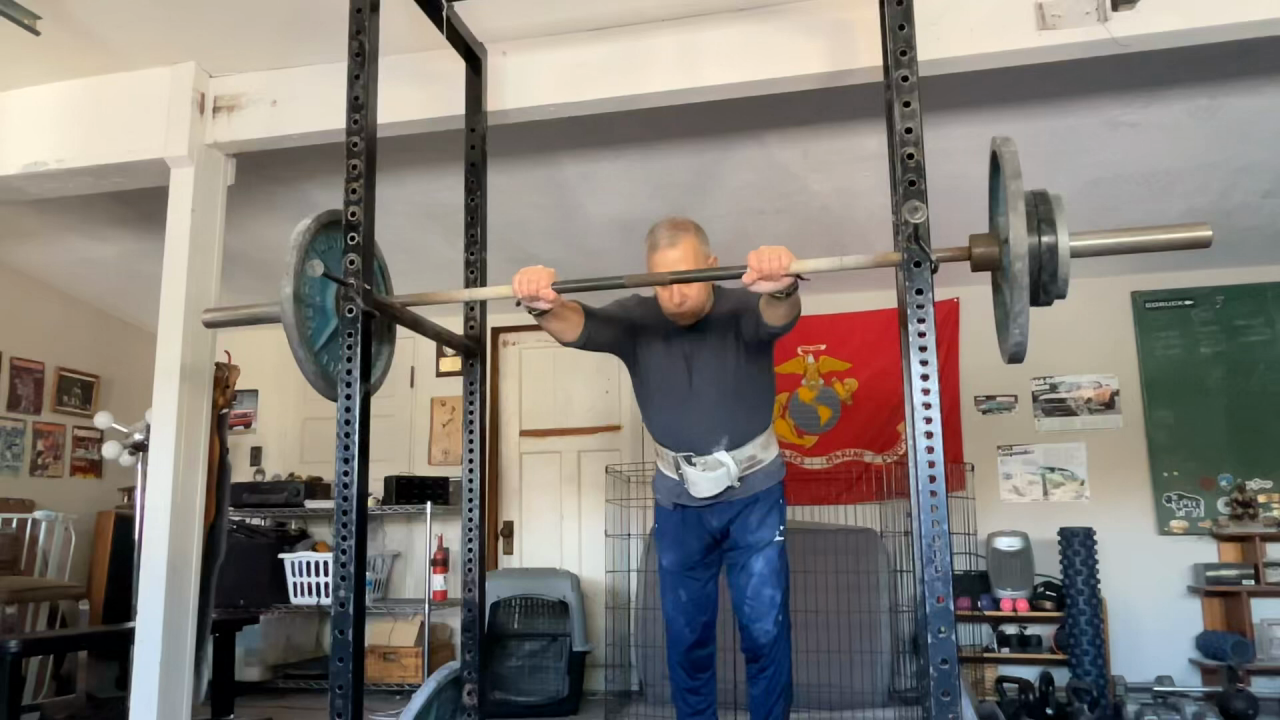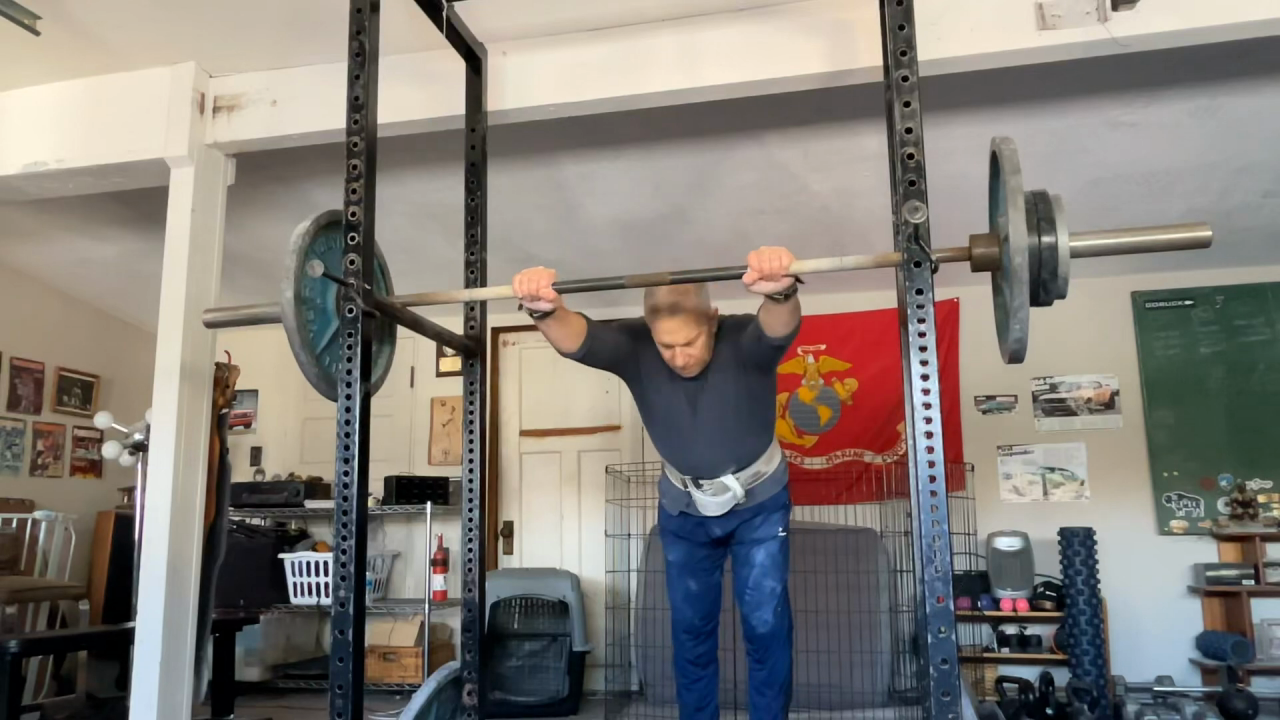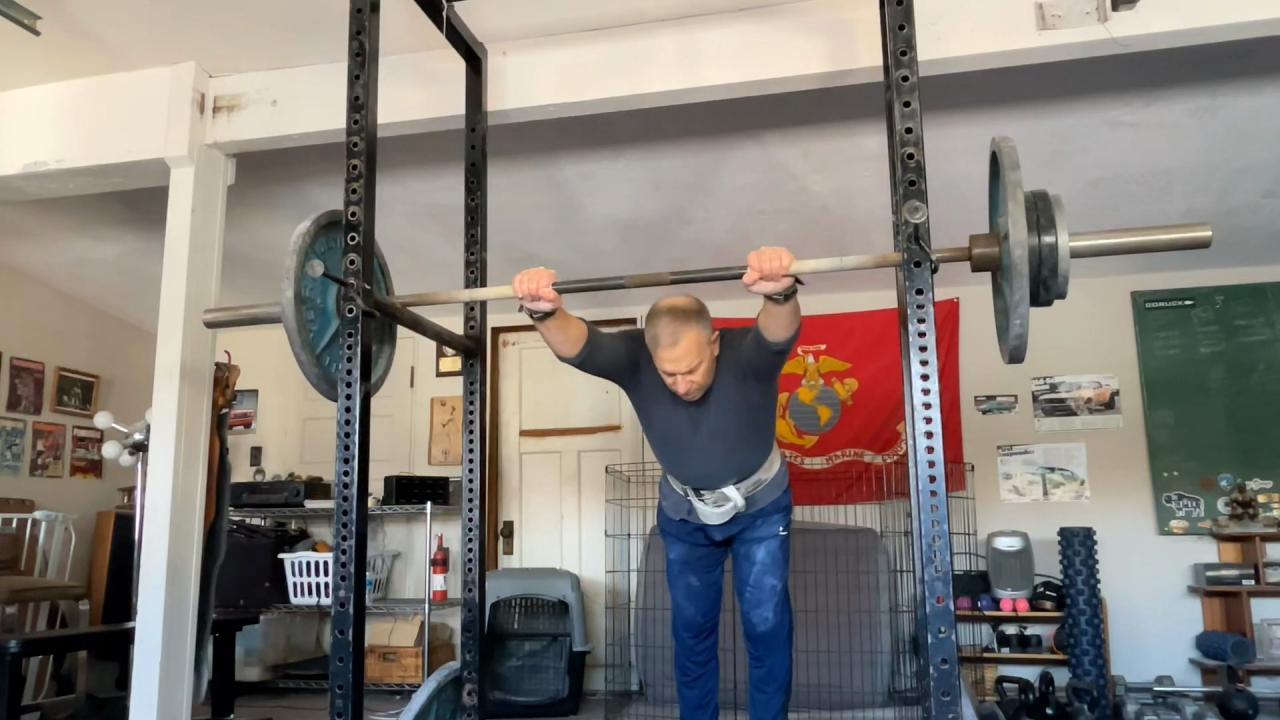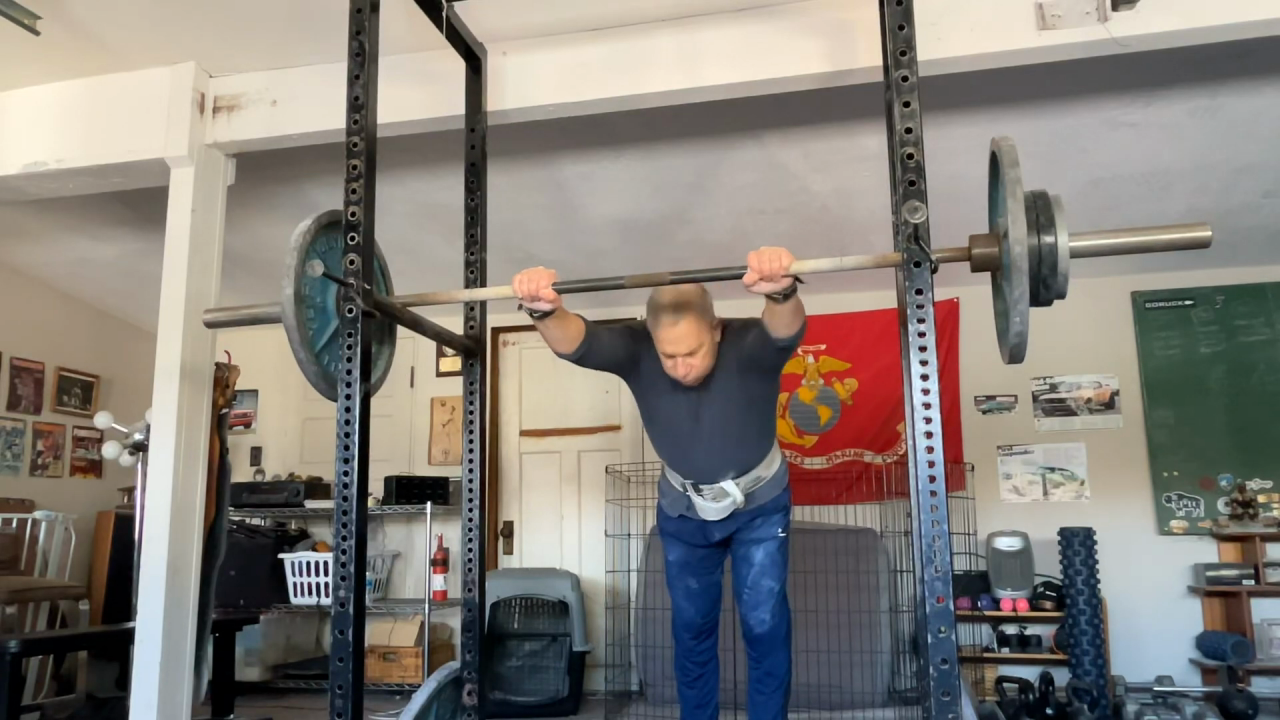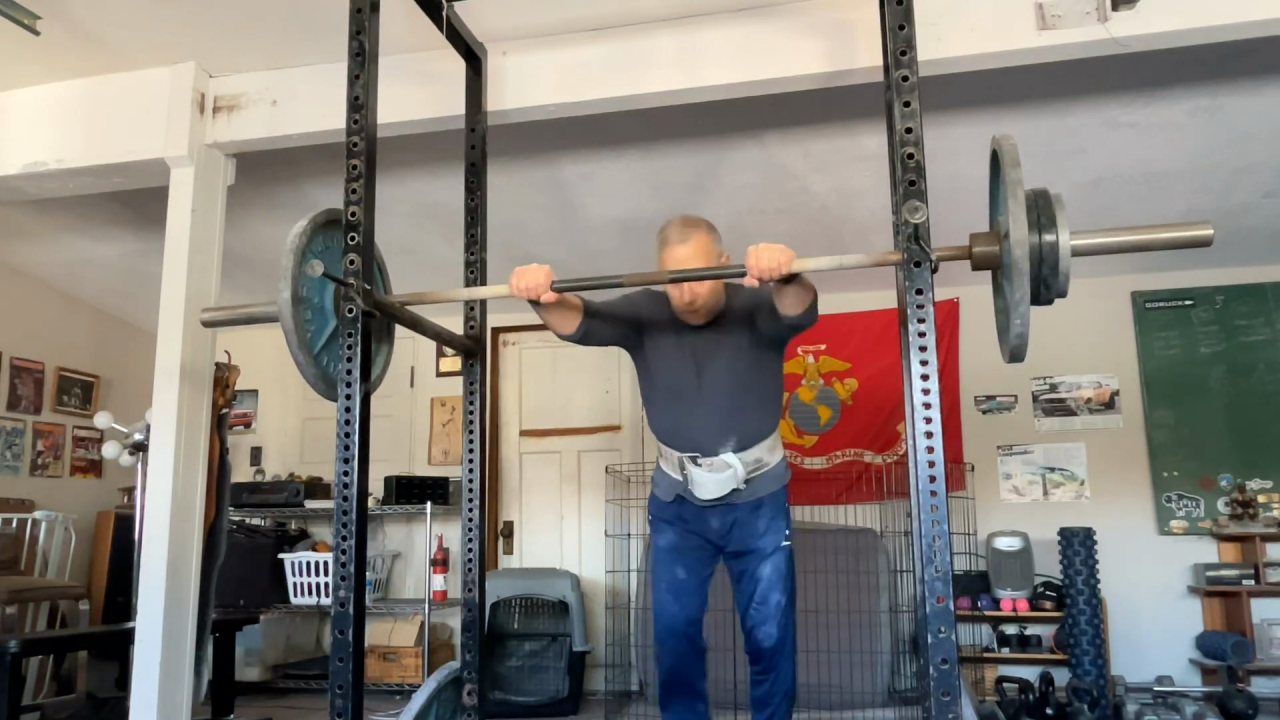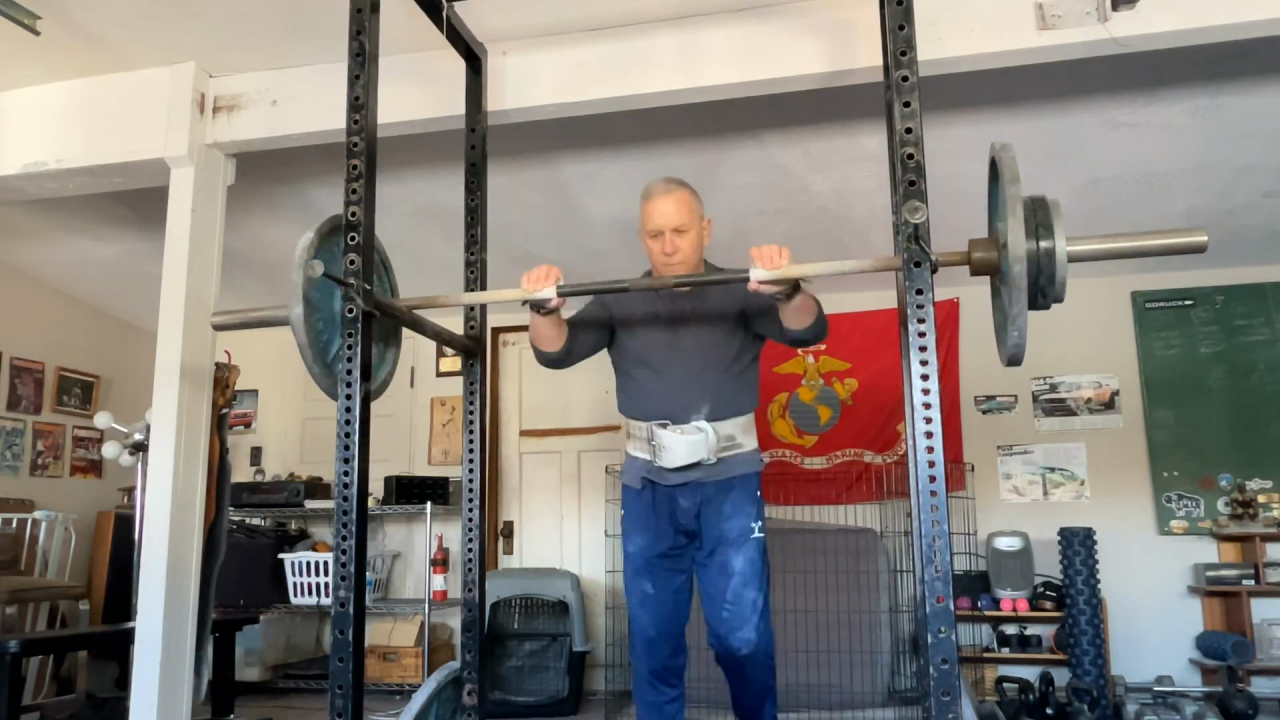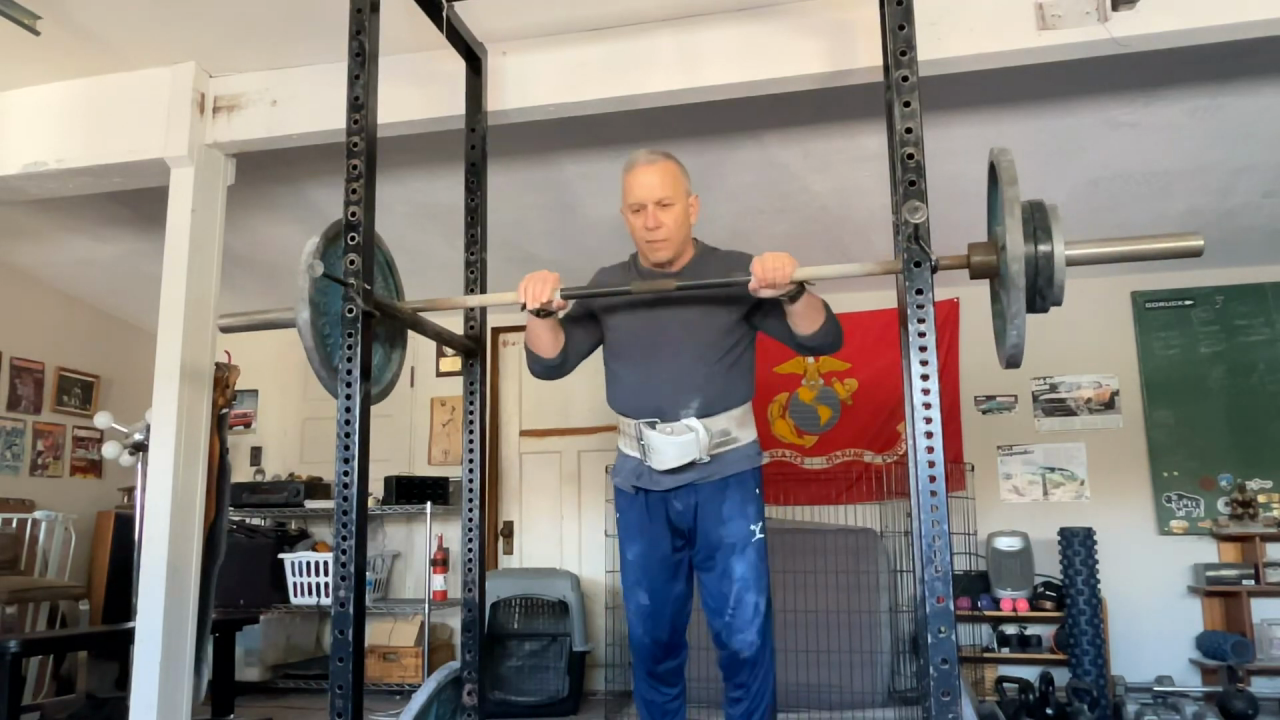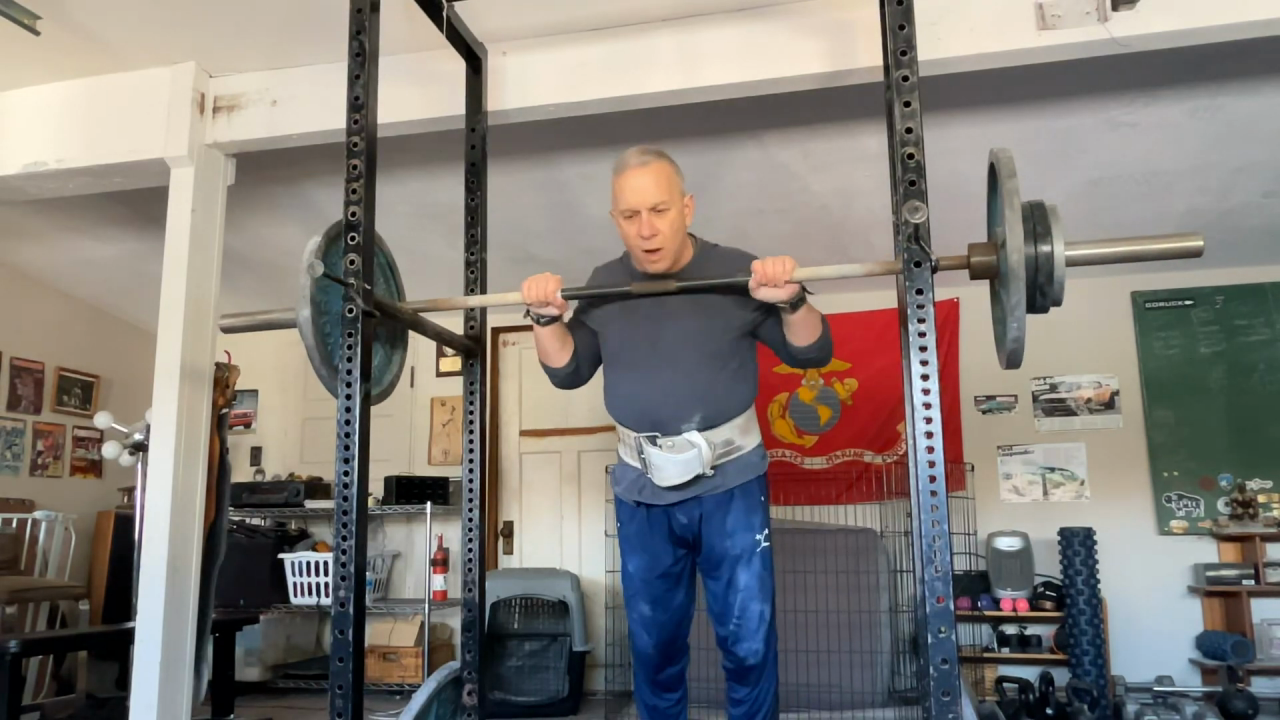
dt=0.4s
person 1, frame 1
left shoulder: (743, 309)
right shoulder: (635, 319)
left elbow: (779, 316)
right elbow: (576, 327)
left wrist: (780, 287)
right wrist: (544, 306)
left hip: (754, 495)
right hip: (678, 501)
left knee: (764, 627)
right knee: (686, 632)
person 1, frame 2
left shoulder: (746, 341)
right shoulder: (634, 346)
left elbow: (781, 326)
right elbow: (576, 339)
left wrist: (780, 291)
right wrist: (545, 309)
left hip: (759, 501)
right hip: (684, 508)
left knee: (765, 621)
right knee: (690, 625)
person 1, frame 3
left shoulder: (749, 355)
right shoulder: (634, 358)
left elbow: (782, 330)
right elbow: (575, 345)
left wrist: (780, 292)
right wrist: (544, 311)
left hip: (760, 506)
right hip: (685, 513)
left knee: (766, 620)
right knee: (692, 625)
person 1, frame 4
left shoulder: (751, 345)
right shoulder: (637, 348)
left elbow: (788, 329)
right elbow: (576, 340)
left wrist: (781, 291)
right wrist: (544, 309)
left hip: (758, 505)
right hip: (683, 510)
left knee: (763, 620)
right knee: (692, 625)
person 1, frame 5
left shoulder: (757, 307)
right shoulder: (643, 313)
left elbow: (799, 312)
right elbow: (580, 322)
left wrist: (784, 278)
right wrist: (544, 299)
left hip: (756, 497)
right hip: (677, 501)
left knee: (768, 632)
right knee: (674, 630)
person 1, frame 6
left shoulder: (740, 294)
right shoulder: (620, 302)
left elbow: (809, 330)
right elbow: (555, 352)
left wrist: (785, 288)
right wrist: (542, 307)
left hip: (727, 479)
right hip: (648, 486)
left knee: (740, 633)
right knee: (653, 635)
person 1, frame 7
left shoulder: (737, 273)
right shoulder: (608, 287)
left elbow: (823, 339)
right elbow: (549, 363)
left wrist: (791, 292)
right wrist: (540, 311)
left hip: (725, 474)
right hip: (641, 483)
left knee: (742, 634)
right knee: (651, 636)
person 1, frame 8
left shoulder: (737, 273)
right shoulder: (604, 285)
left elbow: (813, 353)
right elbow: (569, 371)
left wrist: (790, 301)
right wrist: (546, 317)
left hip: (730, 482)
right hip: (642, 489)
left knee: (748, 639)
right knee: (654, 641)
